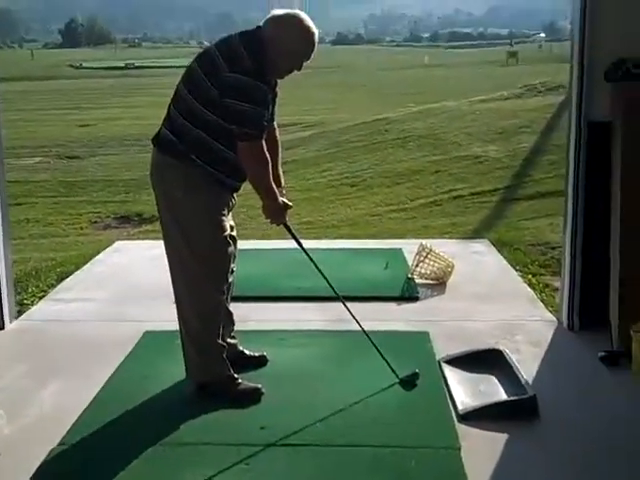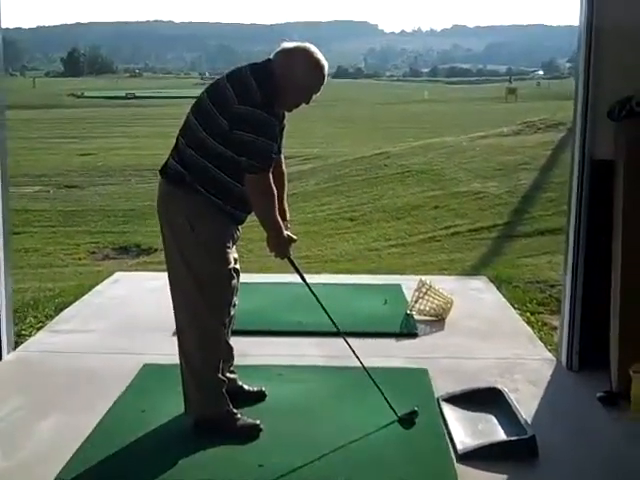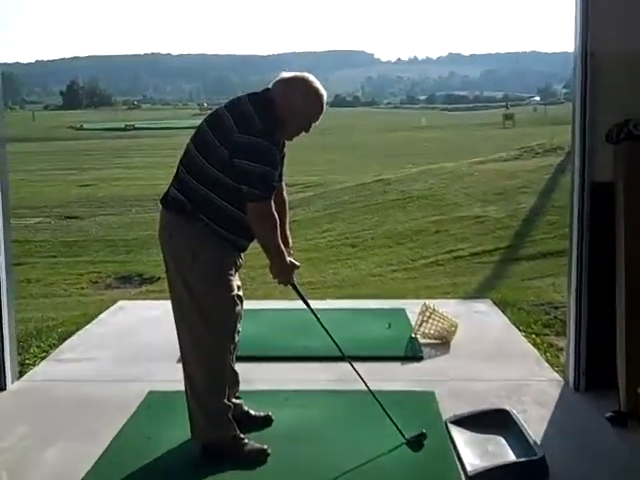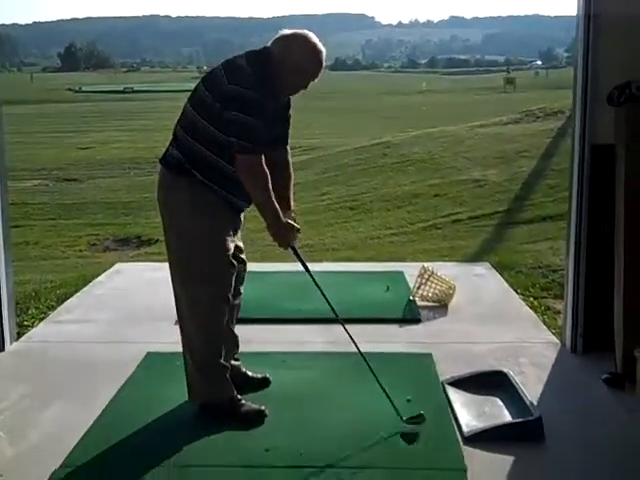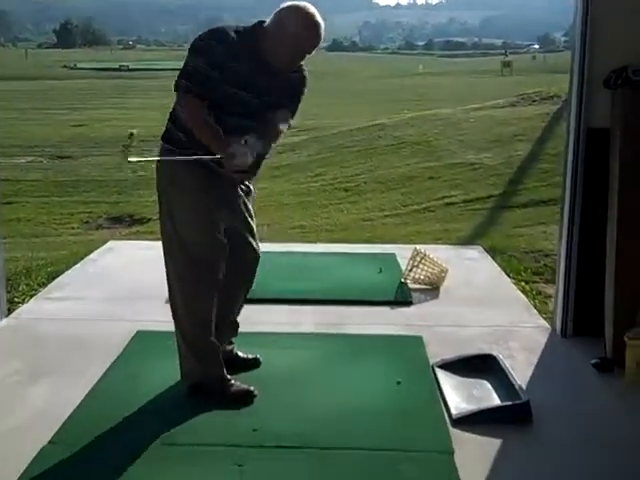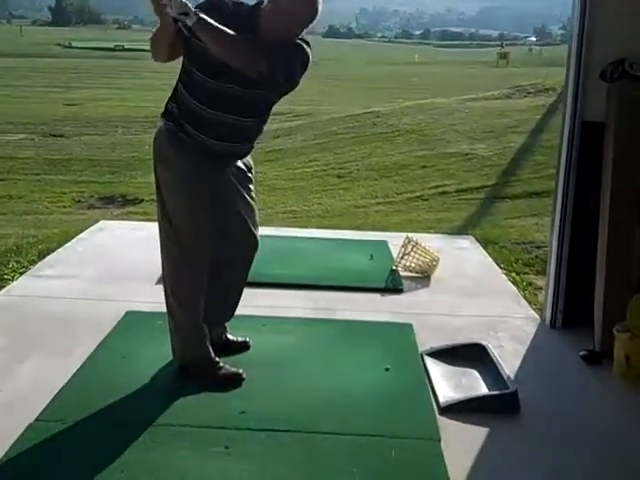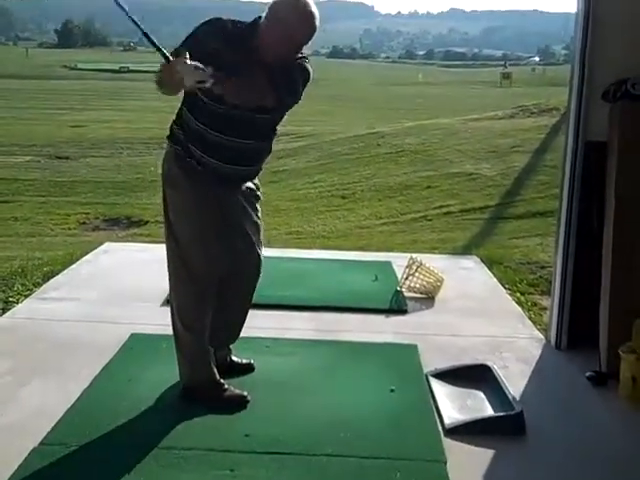
dt=0.5s
person 1, frame 1
left shoulder: (256, 63)
right shoulder: (243, 71)
left elbow: (266, 130)
right elbow: (250, 148)
left wrist: (278, 185)
right wrist: (271, 199)
left hip: (205, 173)
right hip: (186, 176)
left knee: (219, 263)
right knee: (201, 274)
left ankle: (223, 346)
right ankle: (210, 373)
person 1, frame 2
left shoulder: (263, 93)
right shoulder: (252, 103)
left elbow: (273, 162)
right elbow: (257, 180)
left wrist: (283, 218)
right wrist: (276, 232)
left hip: (211, 204)
right hip: (192, 206)
left knee: (220, 296)
right knee: (204, 306)
left ankle: (223, 381)
right ankle: (209, 408)
person 1, frame 3
left shoulder: (263, 122)
right shoulder: (253, 132)
left elbow: (275, 190)
right elbow: (260, 209)
left wrist: (286, 246)
right wrist: (279, 259)
left hip: (212, 232)
right hip: (194, 234)
left knee: (224, 323)
right knee: (208, 333)
left ankle: (227, 407)
right ankle: (215, 434)
person 1, frame 4
left shoulder: (274, 93)
right shoulder: (243, 84)
left elbow: (279, 153)
right elbow: (250, 164)
left wrist: (286, 210)
right wrist: (274, 220)
left hip: (219, 195)
right hip: (191, 193)
left knee: (229, 281)
right knee: (206, 292)
left ankle: (226, 367)
right ankle: (212, 394)
person 1, frame 5
left shoulder: (292, 77)
right shoulder: (219, 45)
left elbow: (277, 121)
right elbow: (188, 103)
left wrist: (253, 145)
right wrist: (224, 148)
left hip: (231, 174)
right hip: (188, 170)
left knee: (243, 257)
right knee: (199, 270)
left ankle: (220, 347)
right ankle: (204, 373)
person 1, frame 6
left shoulder: (295, 54)
left elbow: (246, 59)
right elbow: (161, 53)
left hip: (233, 158)
right hip: (182, 149)
left knee: (240, 243)
right knee: (189, 251)
left ankle: (212, 330)
right ankle: (193, 354)
person 1, frame 7
left shoulder: (296, 71)
right shoulder: (216, 35)
left elbow: (254, 92)
right elbow: (165, 83)
left wrist: (209, 78)
right wrist: (179, 72)
left hip: (241, 179)
right hip: (191, 172)
left knee: (244, 265)
right knee: (197, 273)
left ankle: (218, 352)
right ankle: (199, 377)
